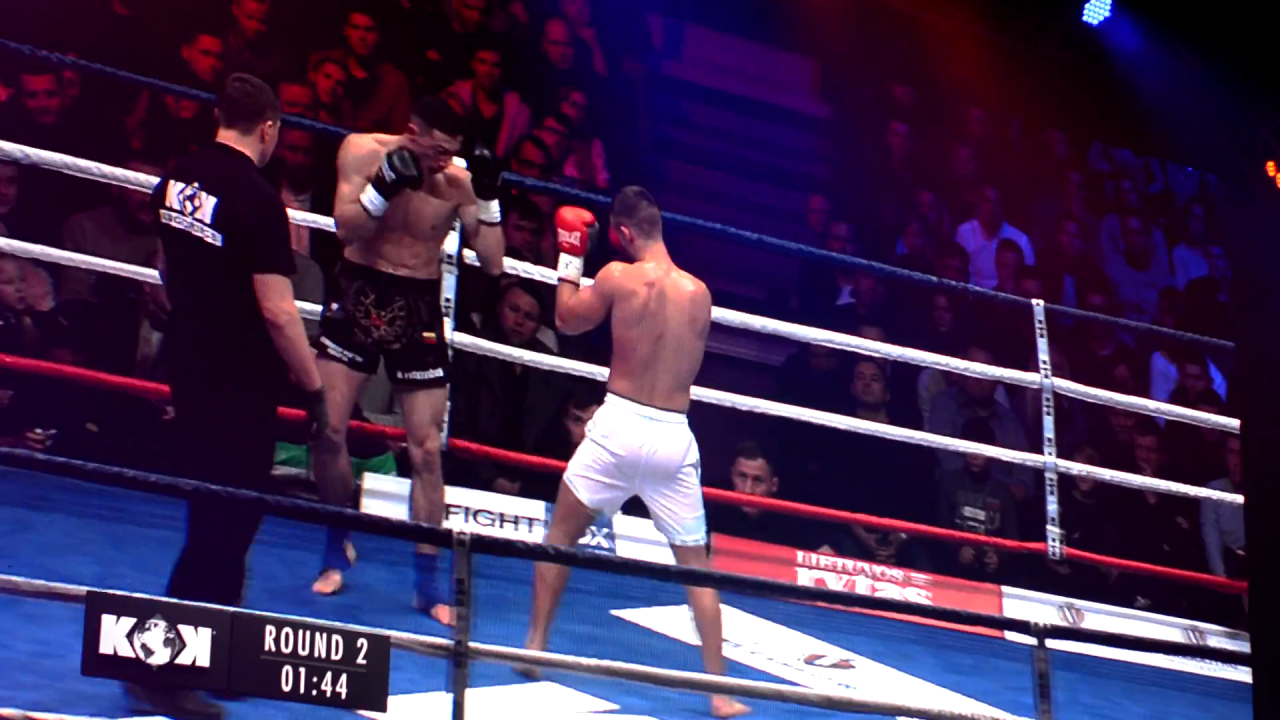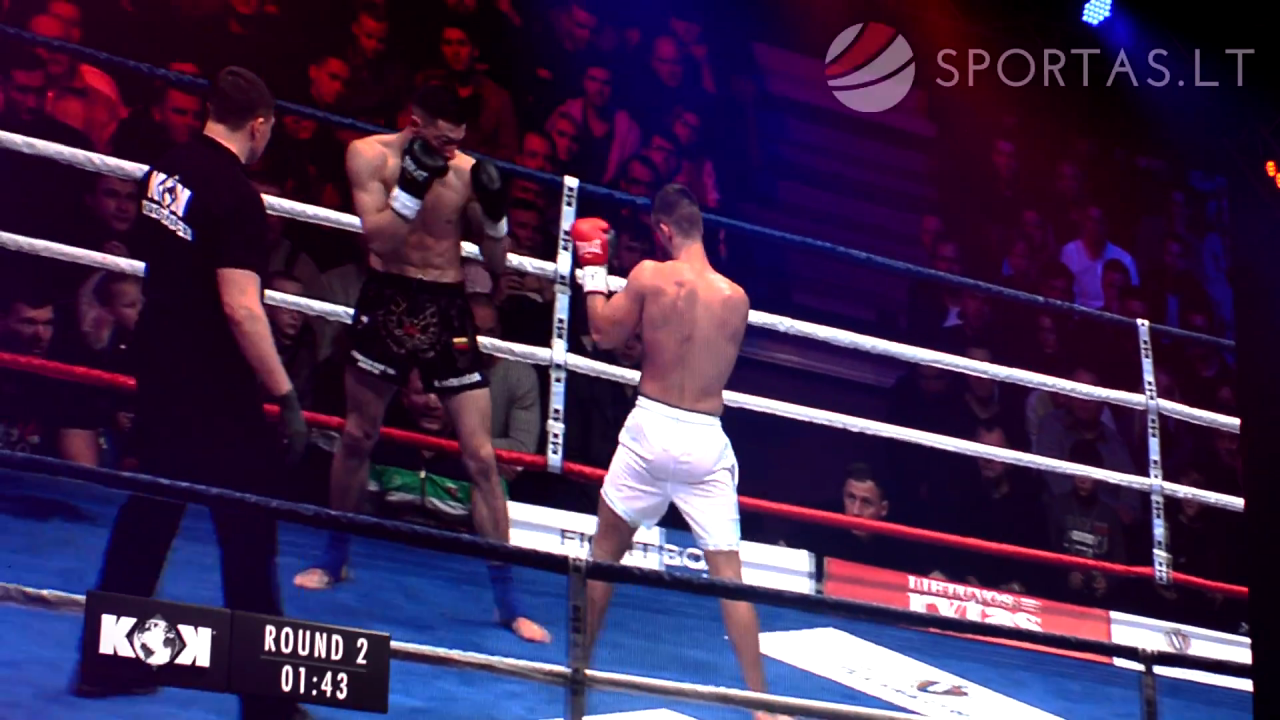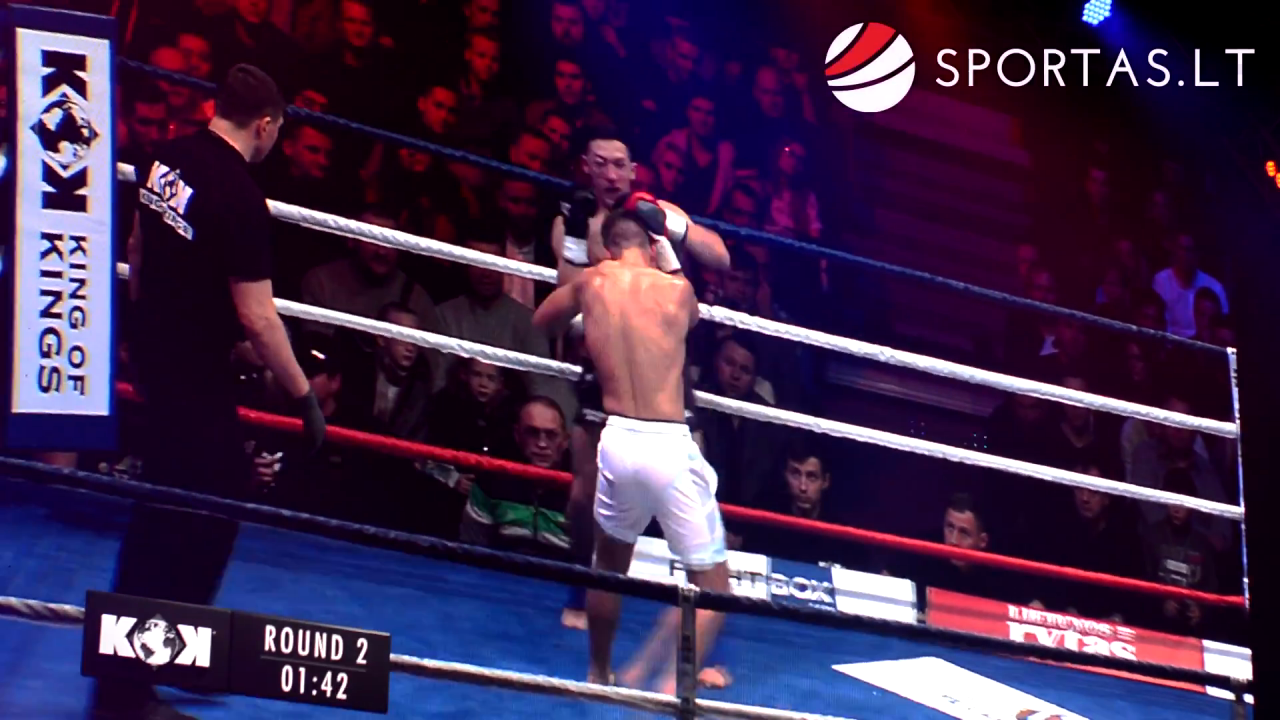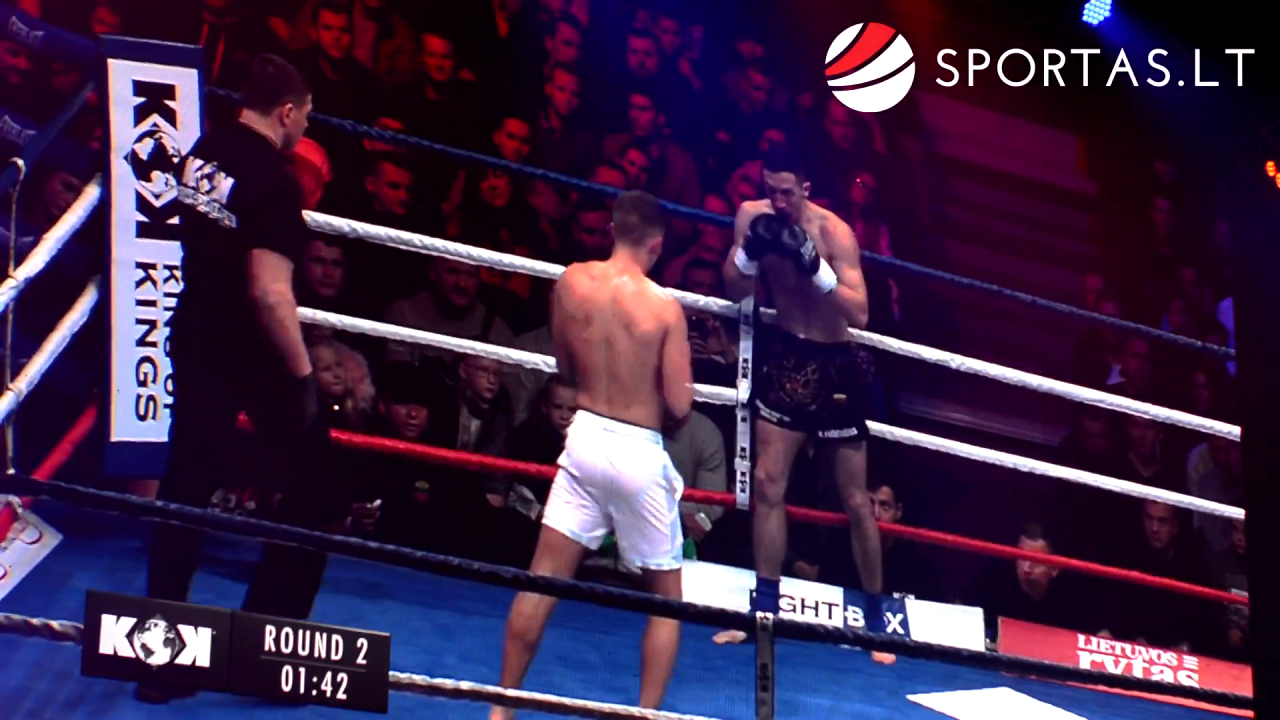
dt=0.7s
person 1, frame 1
left shoulder: (177, 176)
right shoulder: (258, 199)
right elbow: (277, 313)
right wrist: (316, 389)
left hip: (189, 364)
right hip: (237, 378)
left knee: (215, 508)
right knee: (227, 519)
person 1, frame 2
left shoulder: (166, 167)
right shoulder: (236, 196)
right elbow: (242, 309)
right wrist: (285, 395)
left hip: (158, 364)
right hip: (214, 378)
left knee: (151, 500)
right knee: (248, 523)
person 1, frame 3
left shoulder: (167, 157)
right shoulder: (238, 198)
left elbow: (138, 248)
right elbow: (256, 315)
right wrist: (304, 396)
left hip: (157, 347)
right hip: (191, 364)
left knee: (218, 494)
right knee: (174, 514)
person 1, frame 4
left shoulder: (202, 151)
right shoulder: (271, 176)
right elbow: (271, 290)
right wrist: (304, 376)
left hip: (195, 341)
right hip: (256, 354)
left knee: (186, 487)
right knee: (300, 486)
person 2, frame 1
left shoulder: (460, 182)
right shoulder: (362, 150)
left elbow: (493, 265)
right elbow: (346, 227)
left wrist: (487, 197)
right wrist: (387, 183)
left hip: (418, 304)
right hip: (358, 292)
left knee: (426, 450)
right knee: (330, 428)
left ankle: (429, 586)
right ankle: (336, 551)
person 2, frame 2
left shoulder: (467, 172)
right shoulder: (369, 155)
left elbow: (497, 263)
right elbow: (379, 237)
left wrist: (494, 210)
right wrist: (413, 183)
left hip: (448, 310)
right hip: (388, 303)
left knee: (481, 458)
right knee: (357, 438)
left ankle: (507, 601)
right ankle: (335, 558)
person 2, frame 3
left shoulder: (657, 207)
right shoulder: (569, 223)
left elbow: (720, 261)
left wrist: (666, 221)
right wrist: (575, 234)
right knee: (583, 498)
right ankle: (580, 591)
person 2, frame 4
left shoulder: (834, 232)
right shoulder: (752, 215)
left elbow: (859, 314)
right elbow: (734, 287)
left wrist: (812, 266)
right wrist: (751, 250)
left hip: (833, 363)
right hip: (783, 353)
left knee: (856, 502)
right knee: (766, 487)
left ankle: (875, 620)
right ankle: (766, 609)
person 3, frame 1
left shoulder: (617, 276)
right shoulder: (700, 294)
left elbow: (568, 321)
left wrist: (569, 253)
left hip: (620, 424)
right hip: (674, 436)
left knee: (562, 531)
right knee: (696, 566)
left ankle: (536, 645)
person 3, frame 2
left shoulder: (649, 276)
right shoulder: (737, 299)
left elbow: (604, 334)
left wrist: (592, 266)
left hip: (652, 429)
right hip: (706, 440)
left knee: (605, 549)
right knee: (728, 575)
person 3, frame 3
left shoulder: (589, 282)
right shoulder: (677, 290)
left elbow: (545, 318)
right wrist: (662, 239)
left hip: (617, 442)
right hip: (671, 450)
left knee: (609, 565)
right knee: (711, 589)
left ankle: (598, 675)
right ankle: (663, 680)
person 3, frame 4
left shoulder: (573, 281)
right shoulder: (664, 307)
right elbow: (681, 405)
left hip: (585, 440)
right hip: (639, 454)
left knee: (545, 578)
right knee: (665, 593)
